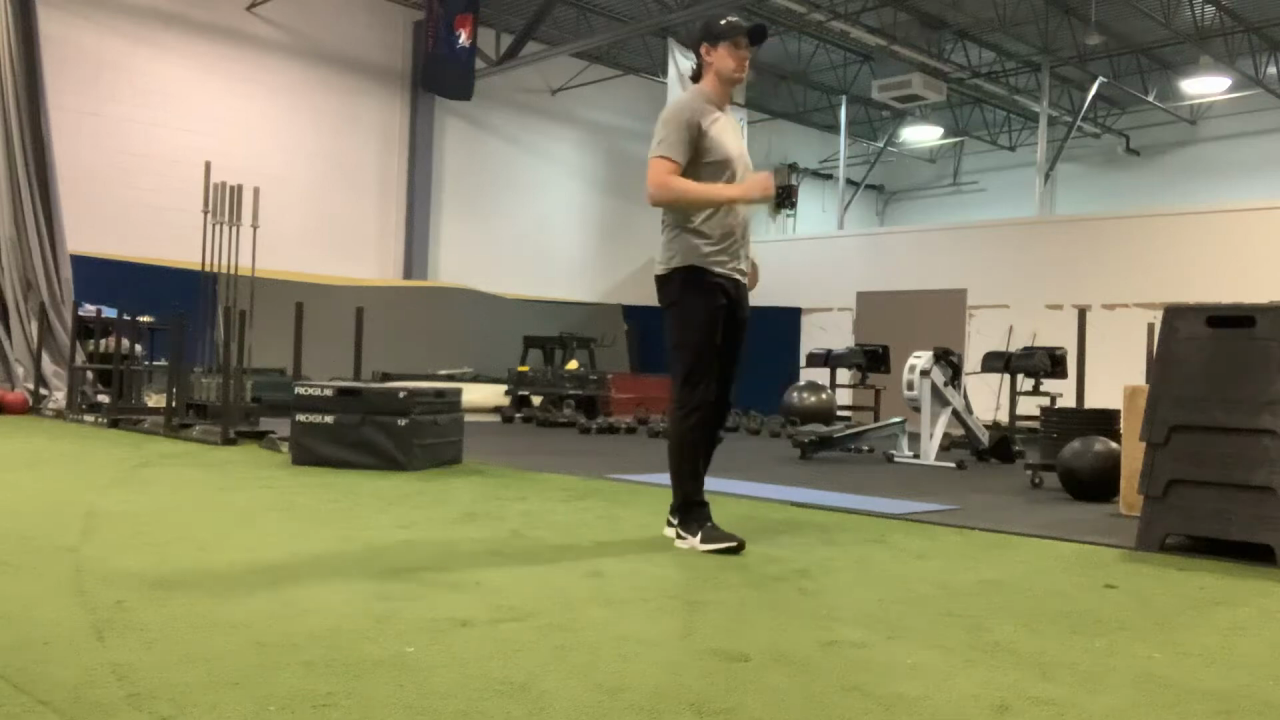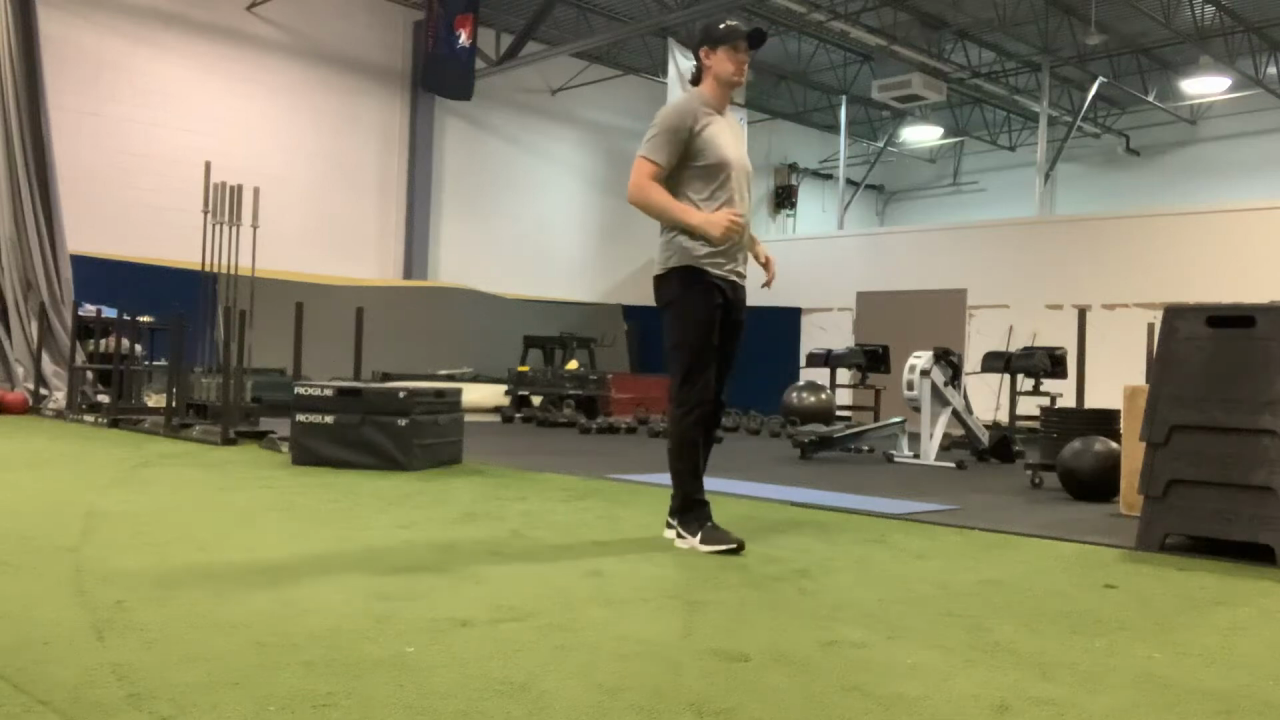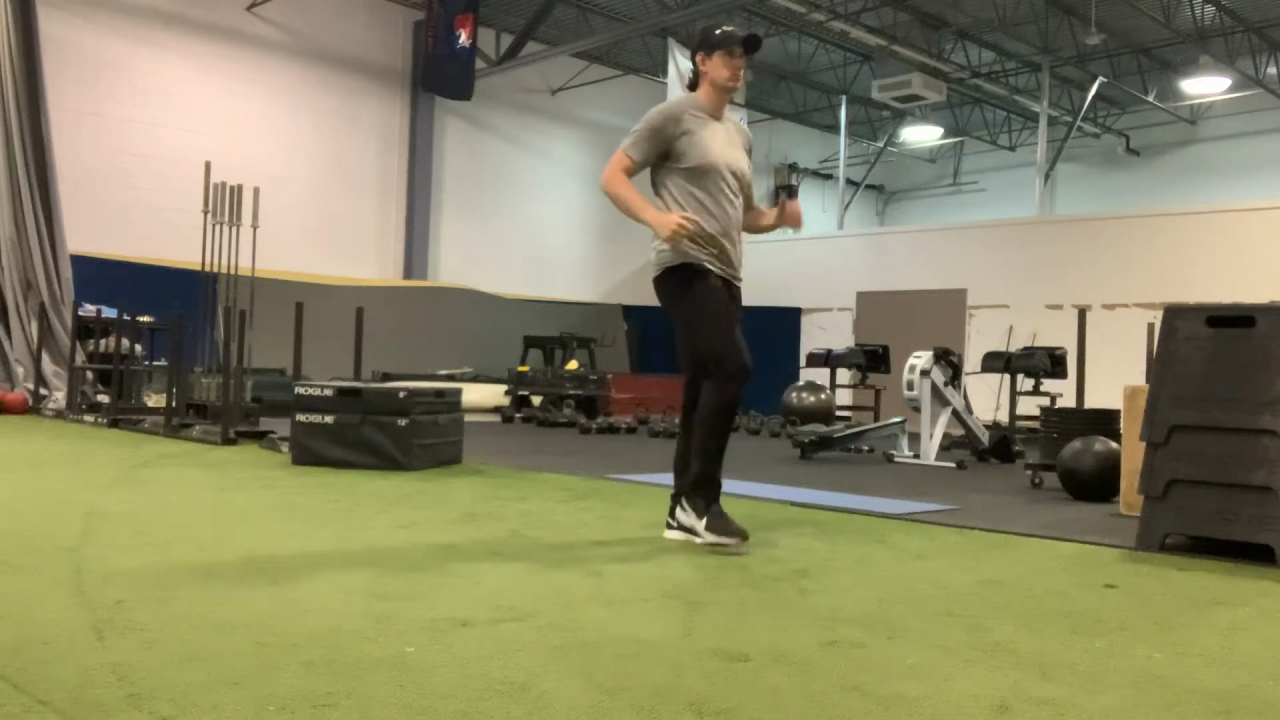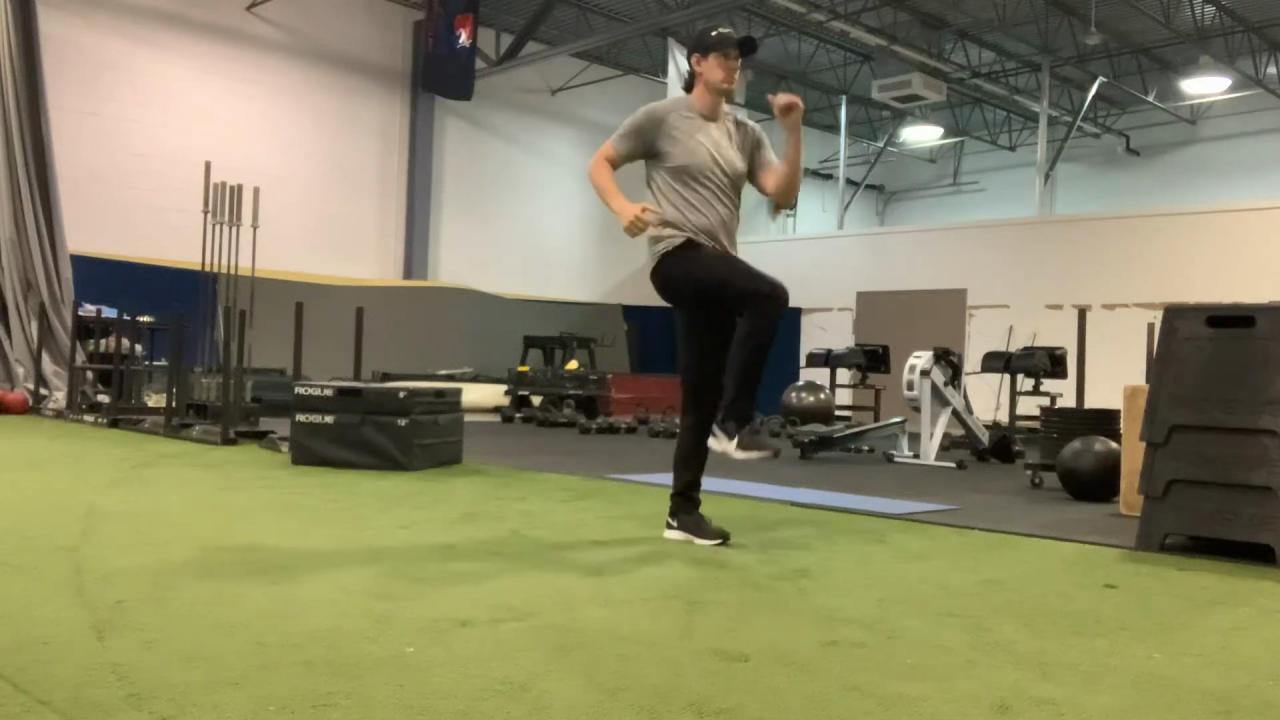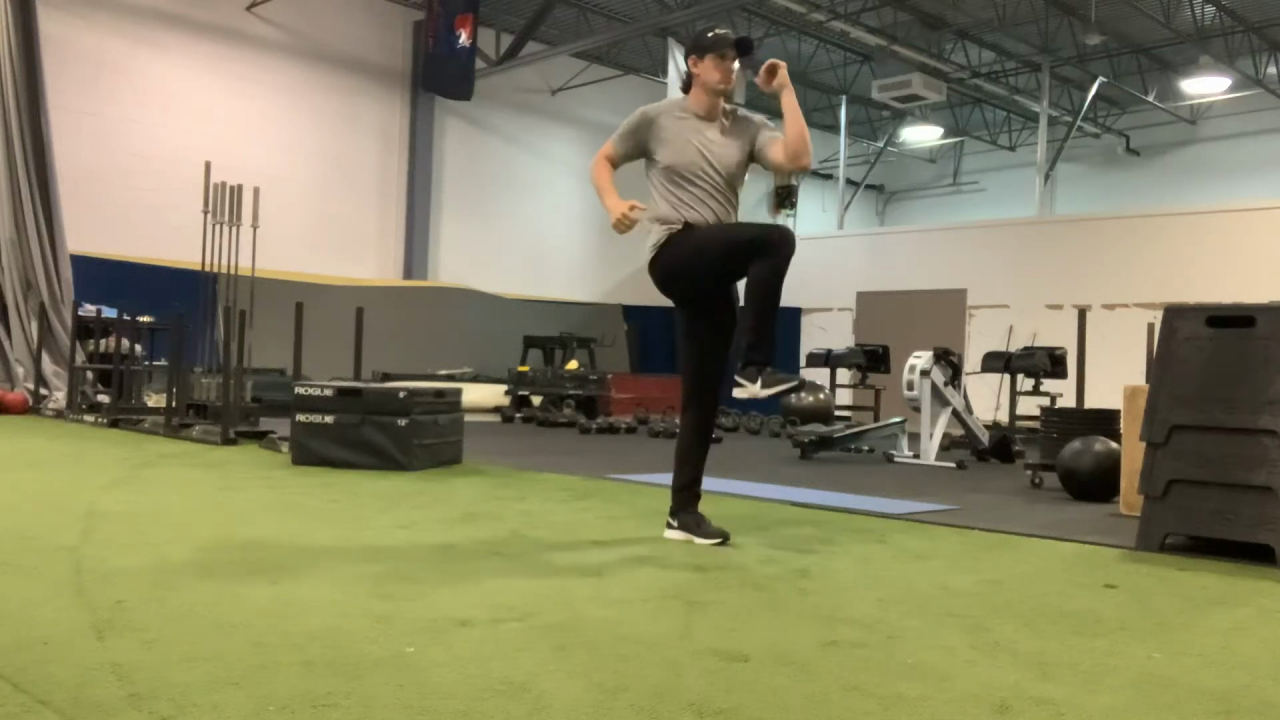
dt=0.2s
person 1, frame 1
left shoulder: (728, 122)
right shoulder: (686, 111)
right elbow: (660, 187)
left wrist: (745, 252)
right wrist: (738, 190)
left hip: (730, 277)
right hip: (692, 274)
left knee: (719, 400)
right knee: (694, 398)
left ankle: (683, 509)
right ankle: (691, 519)
person 1, frame 2
left shoulder: (733, 129)
right shoulder: (683, 115)
right elbow: (640, 187)
left wrist: (755, 246)
right wrist: (698, 222)
left hip: (729, 279)
right hip: (690, 274)
left knee: (711, 398)
right knee: (693, 396)
left ankle: (683, 512)
right ankle: (692, 517)
person 1, frame 3
left shoulder: (739, 137)
right shoulder: (672, 117)
left elbow: (746, 215)
right elbow: (614, 175)
left wrist: (778, 216)
right wrist: (654, 216)
left hip: (724, 278)
right hip: (685, 270)
left knee: (704, 393)
right knee: (732, 372)
left ankle: (685, 510)
right ankle: (697, 500)
person 1, frame 4
left shoulder: (746, 134)
right shoulder: (661, 117)
left elbow: (783, 194)
right elbow: (600, 162)
left wrist: (793, 131)
right wrist: (621, 206)
left hip: (715, 275)
right hip: (678, 260)
left knee: (703, 396)
right knee: (769, 296)
left ankle: (683, 510)
right ankle: (733, 420)
person 1, frame 5
left shoulder: (748, 127)
right shoulder: (655, 119)
left elbow: (798, 160)
right elbow: (602, 160)
left wrist: (785, 92)
right wrist: (613, 203)
left hip: (717, 274)
right hip: (676, 256)
left knee: (703, 395)
right knee: (776, 241)
left ankle: (683, 510)
right ankle: (755, 368)
